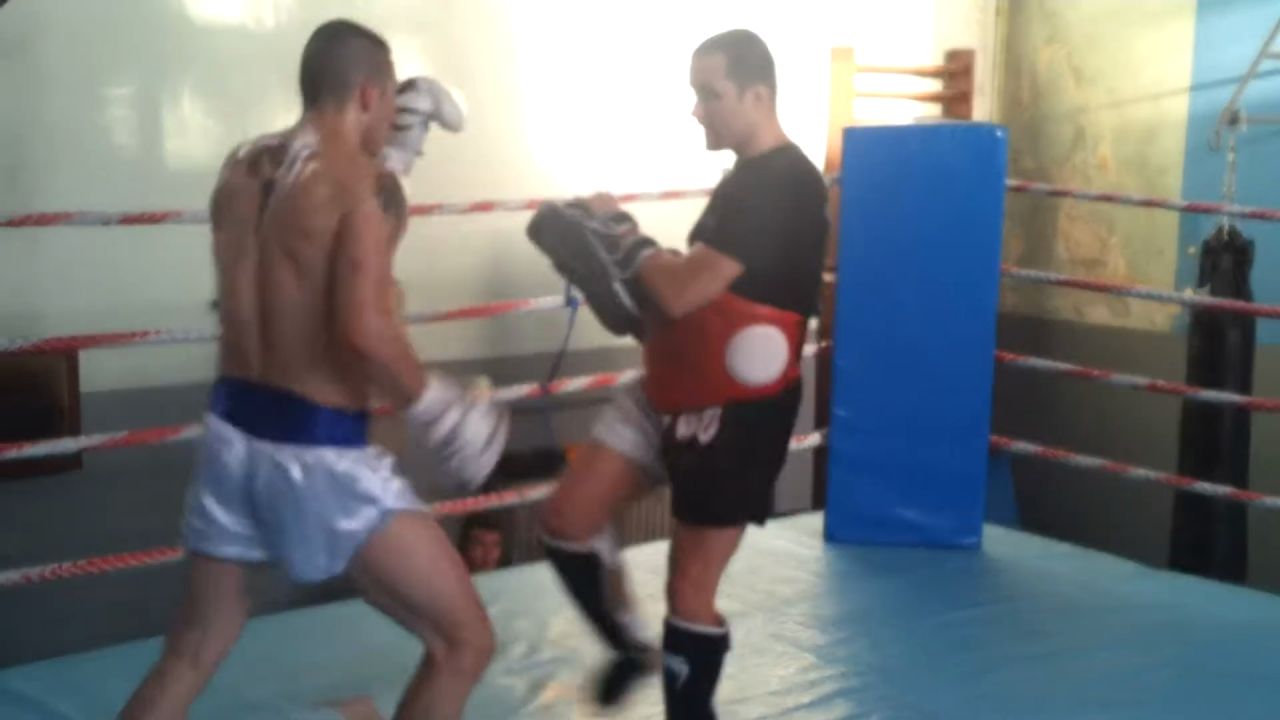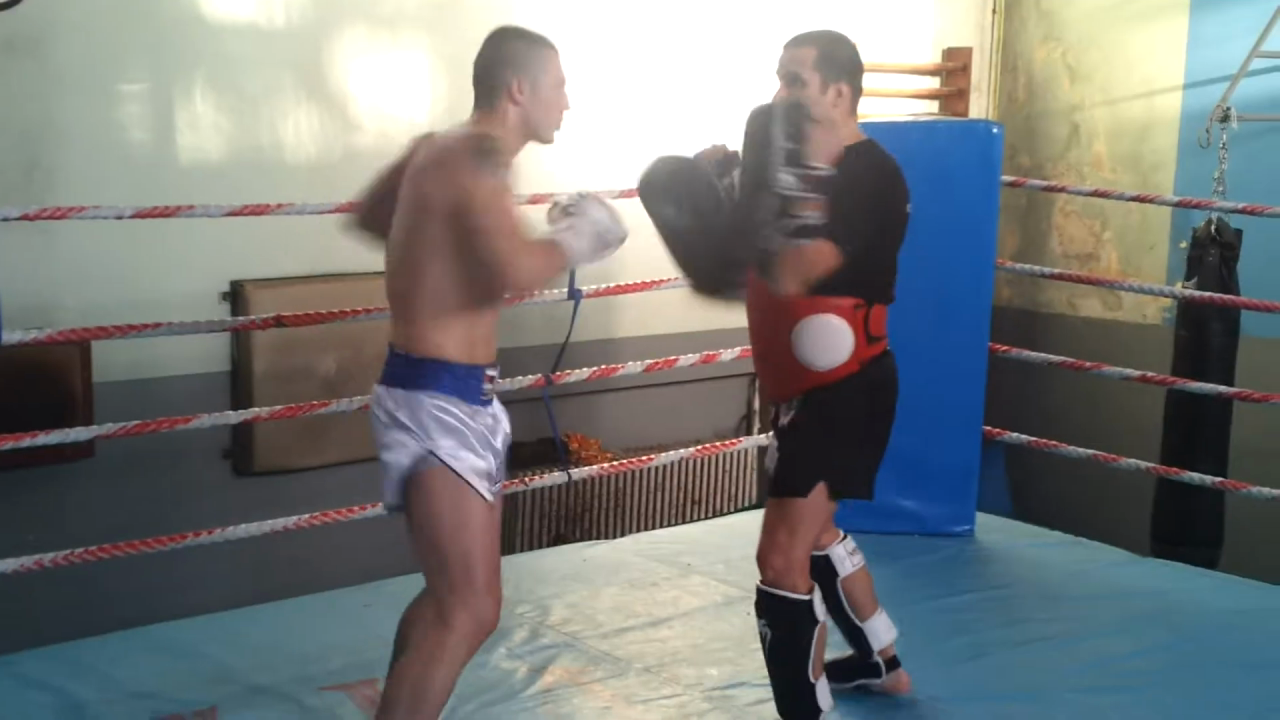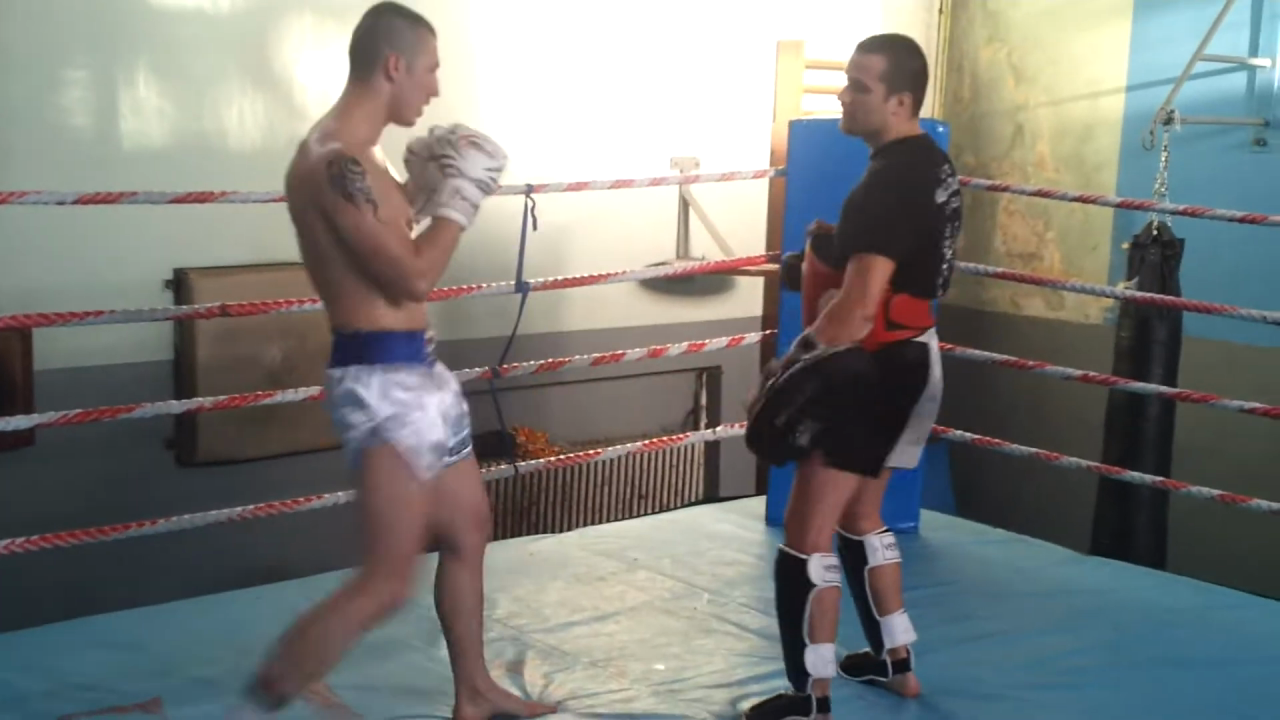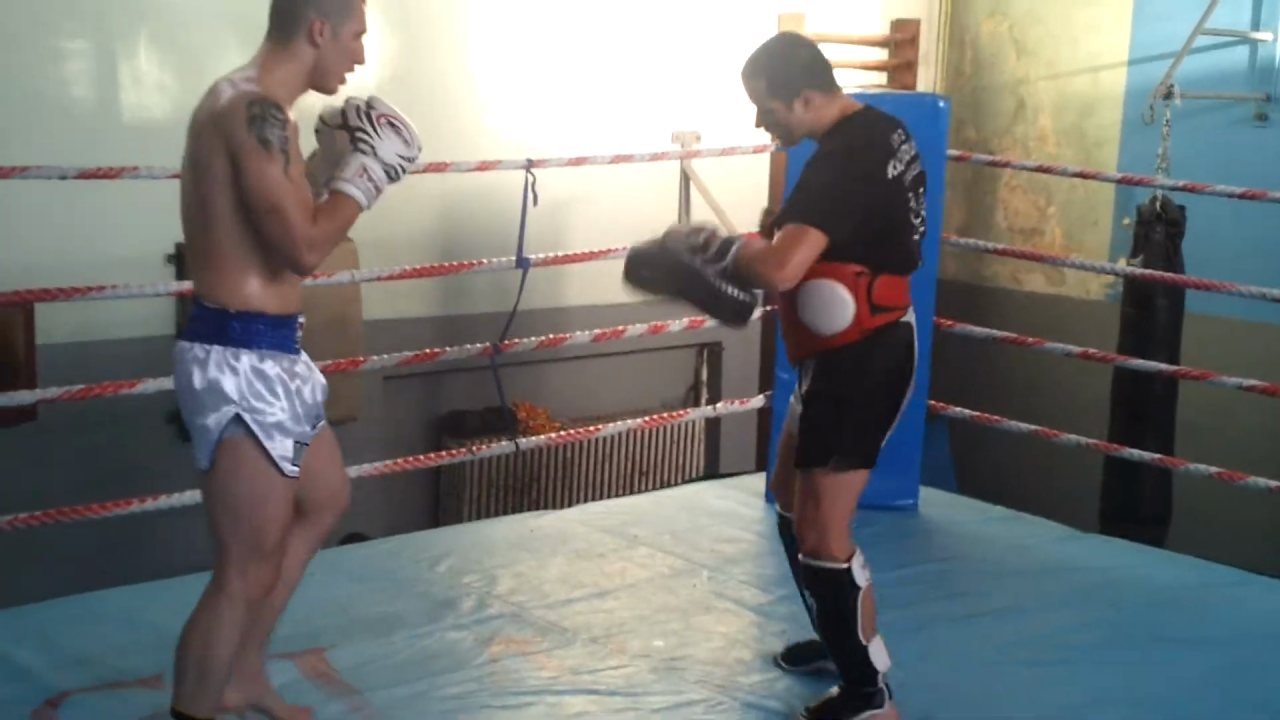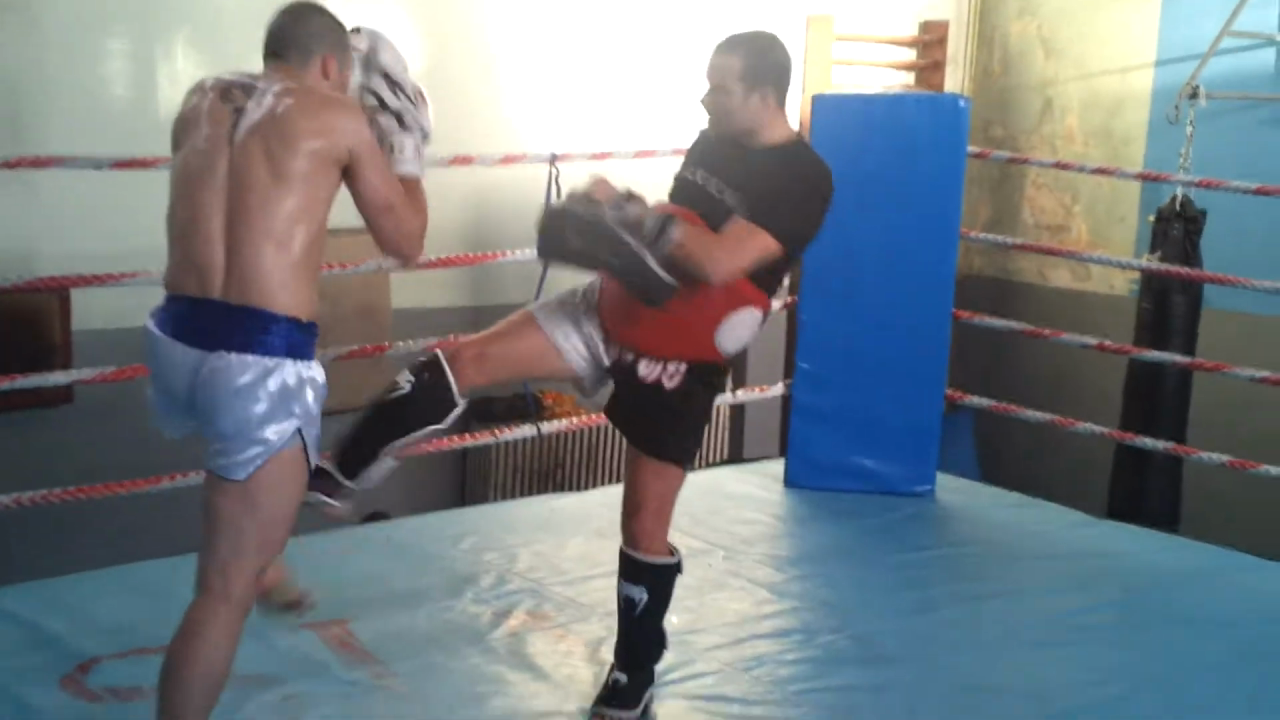
dt=1s
person 1, frame 1
left shoulder: (243, 168)
right shoulder: (365, 185)
right elbow: (366, 332)
left wrist: (392, 134)
right wrist: (451, 416)
left hip: (233, 432)
right hip: (320, 454)
left knee: (196, 647)
right knee: (466, 641)
person 1, frame 2
left shoulder: (437, 152)
right shoulder: (474, 156)
left elbow: (368, 220)
right elbow: (516, 276)
right wrist: (581, 237)
left hip: (467, 399)
right hip: (430, 401)
left knee: (452, 593)
right knee: (468, 615)
person 1, frame 3
left shoulder: (342, 151)
right shoulder: (338, 161)
right elbow: (414, 279)
left wrist: (427, 185)
right wrist: (465, 190)
left hip: (407, 375)
right hip: (383, 378)
left knee: (467, 535)
right knee: (387, 584)
person 1, frame 4
left shoulder: (241, 100)
right shoulder: (255, 111)
right elbow: (305, 248)
left wrist: (332, 157)
right wrist: (369, 168)
left hip: (260, 350)
right hip: (243, 357)
left knee: (324, 500)
right knee: (247, 574)
person 1, frame 5
left shoulder: (202, 101)
right shoulder: (340, 115)
right elbow: (404, 242)
right wrist: (406, 134)
left hip: (178, 341)
right hip: (266, 359)
right knee: (229, 587)
left ankle: (261, 566)
person 2, frame 1
left shoulder: (782, 184)
right shoulder: (750, 177)
left elbow: (682, 292)
left wrist: (614, 228)
left hip: (738, 411)
right hip: (674, 393)
left knee: (689, 589)
right knee: (564, 522)
right ankle: (630, 647)
person 2, frame 2
left shoulder: (867, 178)
right shoulder: (814, 171)
left elbow: (789, 277)
right elbow: (730, 269)
left wrist: (800, 176)
right wrist: (711, 185)
left hip: (843, 392)
right hip: (820, 390)
left knee: (783, 560)
right knee: (816, 535)
right ankle: (880, 661)
person 2, frame 3
left shoulder: (894, 177)
right shoulder: (924, 166)
left elbow: (861, 302)
left wrist: (787, 376)
right wrist: (834, 249)
left hip: (873, 367)
right hip: (902, 362)
left knee: (807, 531)
right knee: (859, 515)
right ankle: (895, 660)
person 2, frame 4
left shoulder: (840, 160)
right shoulder: (883, 129)
left elbow: (785, 267)
left wrist: (702, 247)
right wrist: (775, 233)
left hip: (858, 358)
right hip: (860, 344)
left knee: (824, 532)
right knee: (793, 494)
right ankle: (834, 638)
person 2, frame 5
left shoulder: (803, 180)
right shoulder: (715, 141)
left elbow: (726, 261)
left wrist: (623, 209)
right wrist: (622, 219)
left hip: (685, 359)
right hip: (615, 310)
left knee: (644, 525)
right knee: (463, 362)
right ankle: (338, 472)
